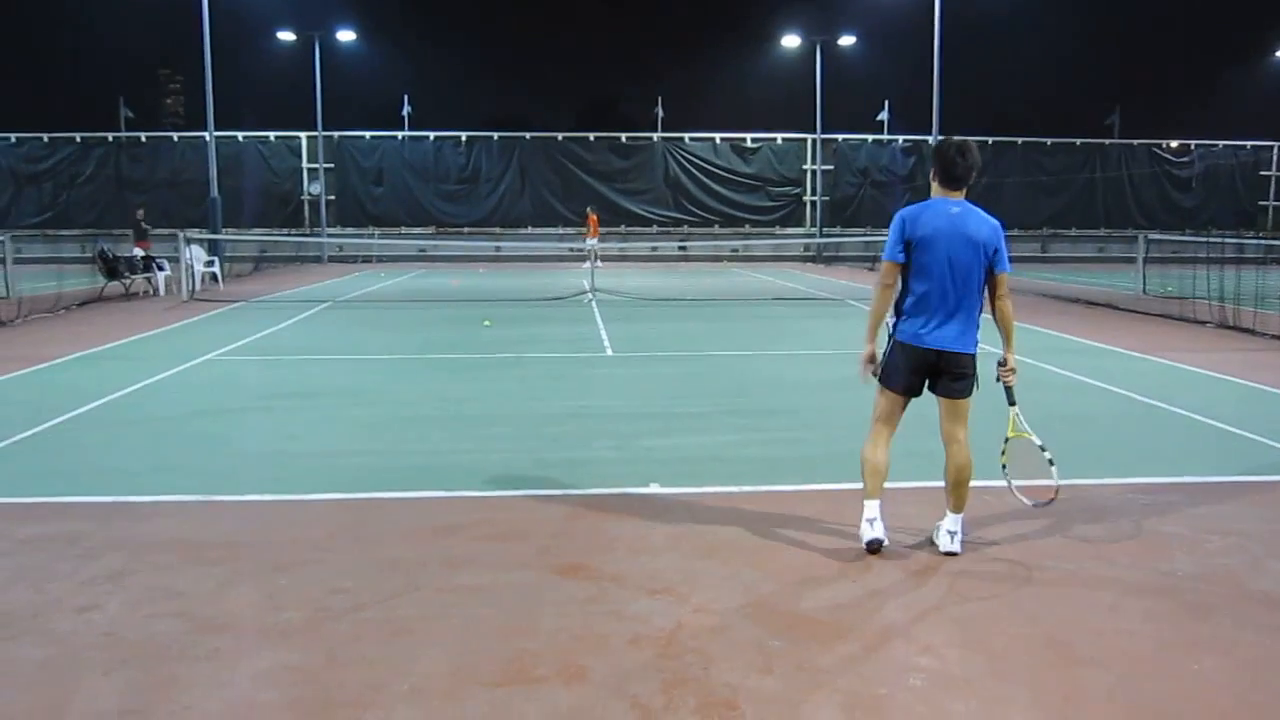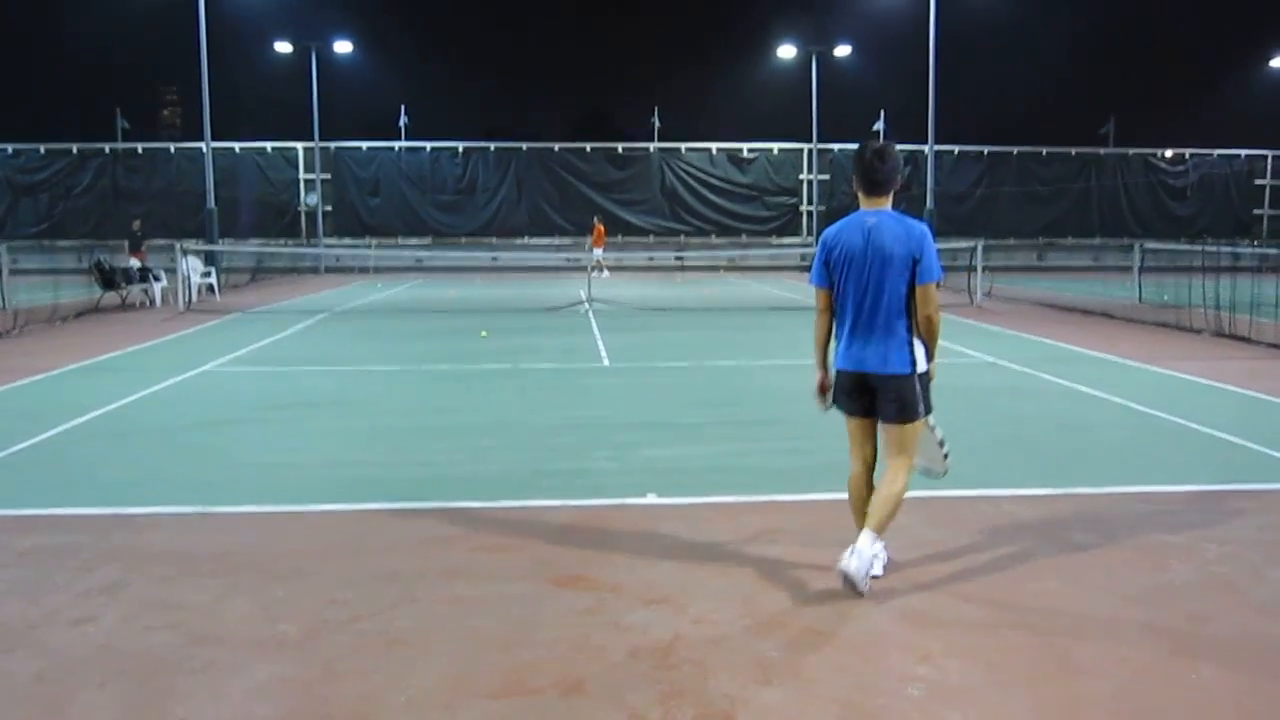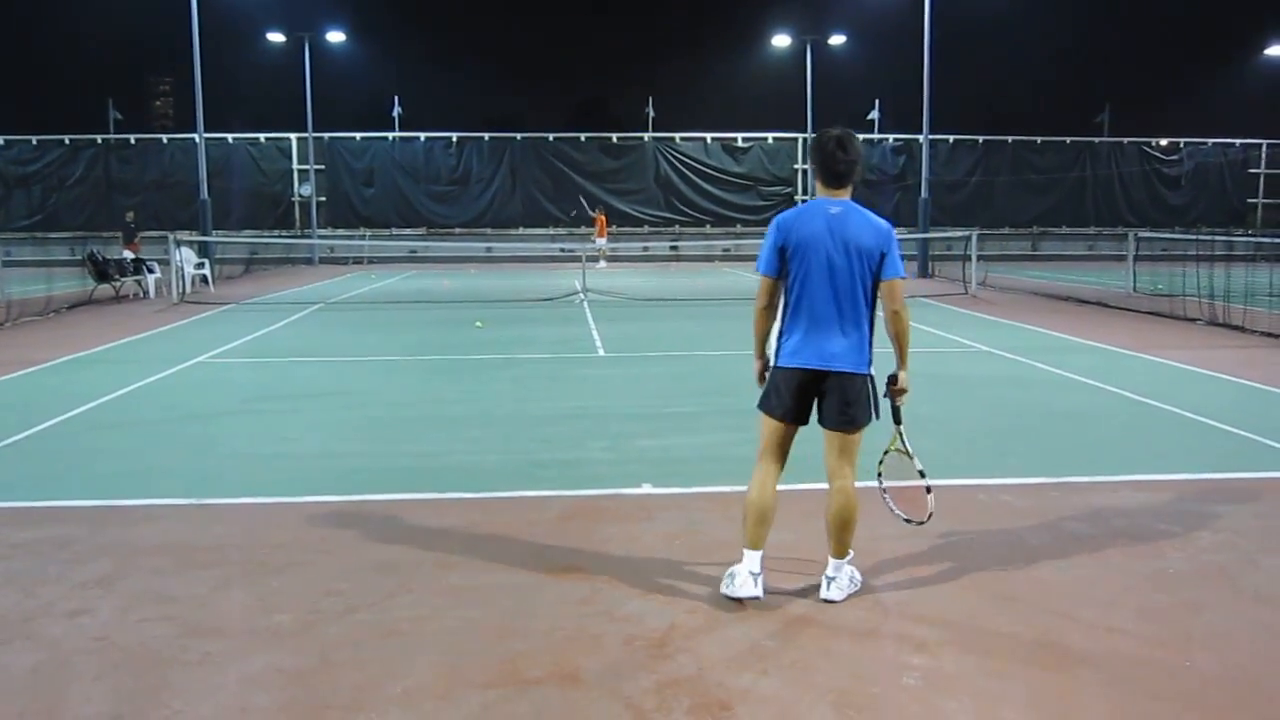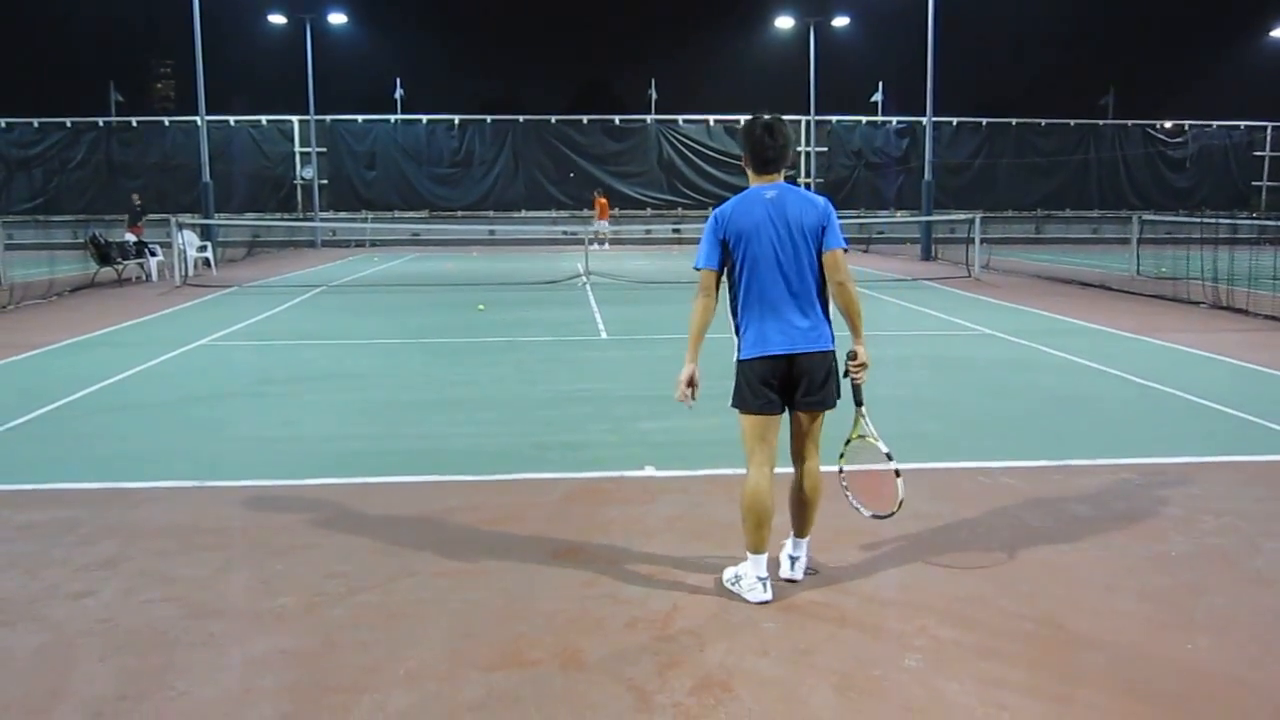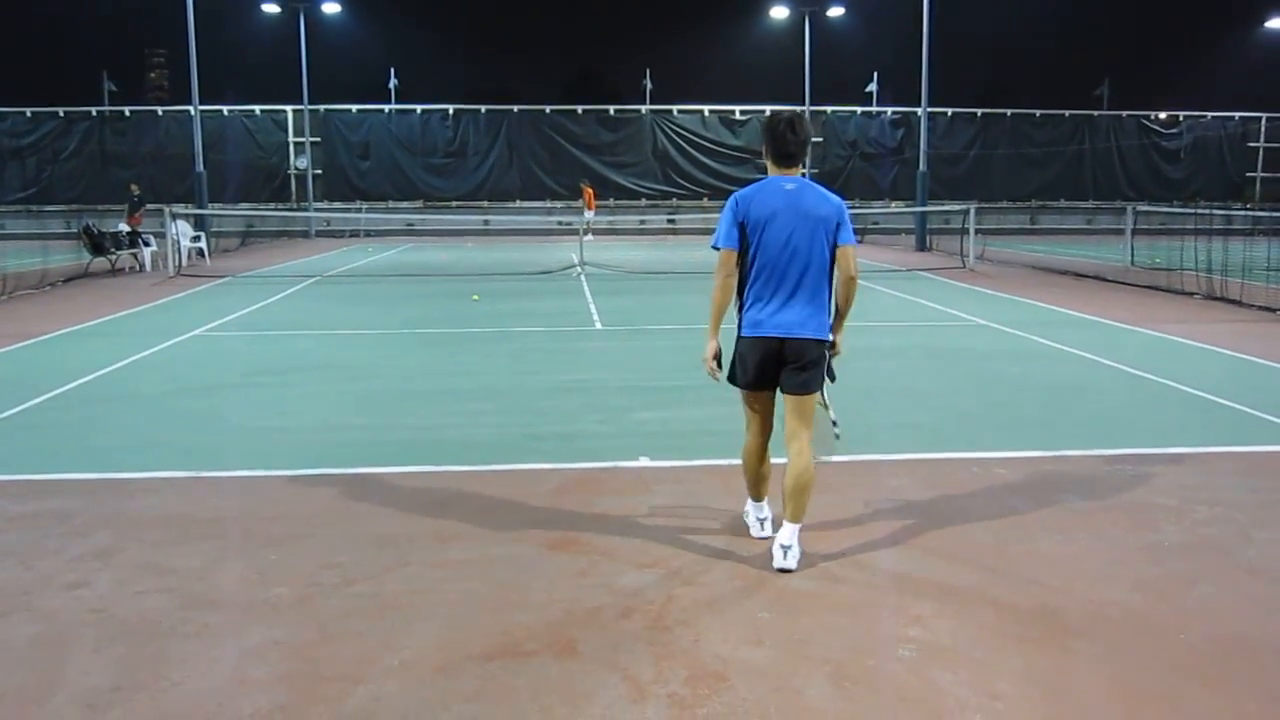
dt=0.7s
person 1, frame 1
left shoulder: (908, 219)
right shoulder: (990, 228)
left elbow: (888, 283)
right elbow: (1000, 296)
left wrist: (870, 340)
right wrist: (1009, 349)
left hip: (909, 342)
right hip: (959, 348)
left knee: (881, 431)
right knee: (956, 439)
left ankle: (872, 518)
right ankle: (952, 529)
person 1, frame 2
left shoulder: (832, 237)
right shoulder: (916, 235)
left elbow: (823, 311)
right elbow: (927, 312)
left wrist: (822, 369)
right wrist: (929, 357)
left hip: (850, 366)
right hip: (900, 366)
left knee: (861, 460)
right knee: (898, 464)
left ankle: (867, 548)
right ankle: (863, 550)
person 1, frame 3
left shoulder: (785, 225)
right shoulder: (879, 231)
left elbow: (765, 303)
right elbow: (896, 308)
left wrist: (760, 357)
right wrist: (902, 366)
left hip: (793, 363)
right hip: (849, 368)
left knee: (767, 468)
right knee: (841, 476)
left ankle: (749, 572)
right ankle: (837, 574)
person 1, frame 4
left shoulder: (725, 217)
right shoulder: (818, 208)
left elbow: (706, 293)
right elbow: (840, 281)
left wrist: (690, 360)
right wrist: (859, 340)
left hip: (758, 354)
right hip: (815, 351)
left knee: (760, 464)
right knee: (807, 458)
left ankle: (756, 573)
right ankle: (797, 553)
person 1, frame 5
left shoulder: (742, 202)
right shoulder: (832, 205)
left elbow: (726, 273)
right elbow: (849, 273)
left wrist: (713, 335)
right wrist: (838, 326)
left hip: (756, 334)
right hip: (809, 335)
left knee: (757, 429)
right knee: (799, 440)
left ankle: (758, 513)
right ankle: (788, 539)
